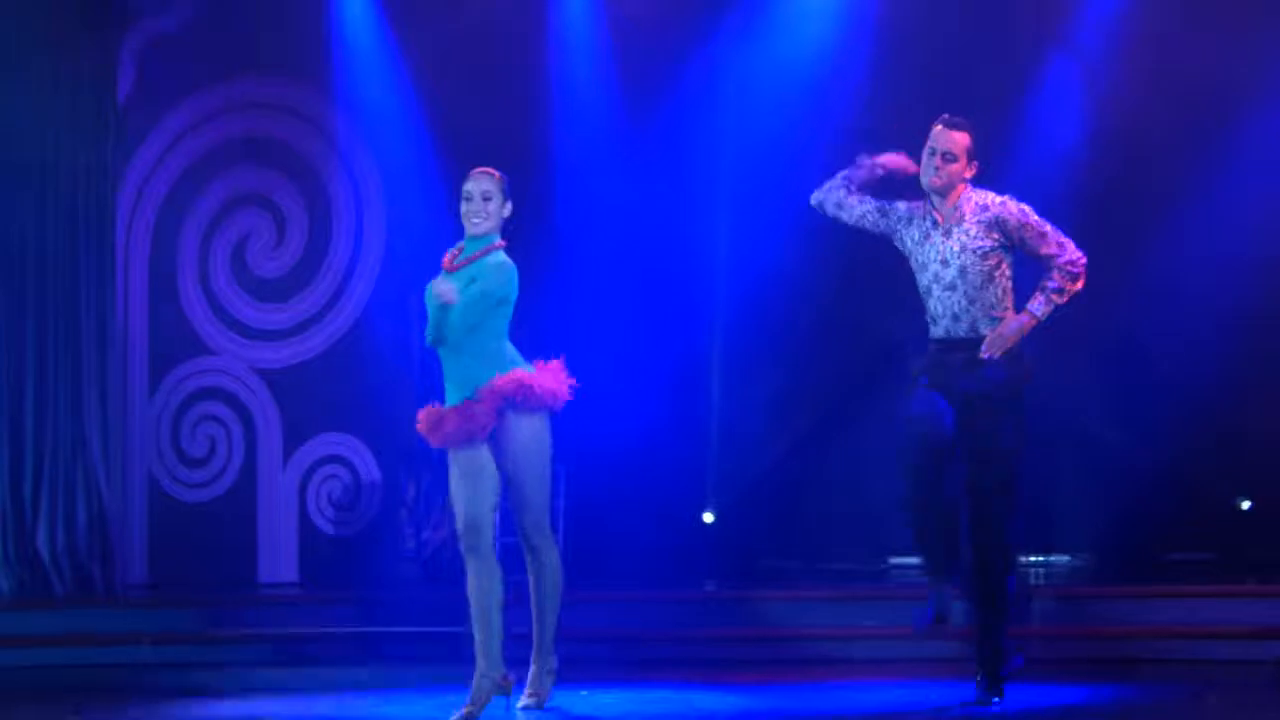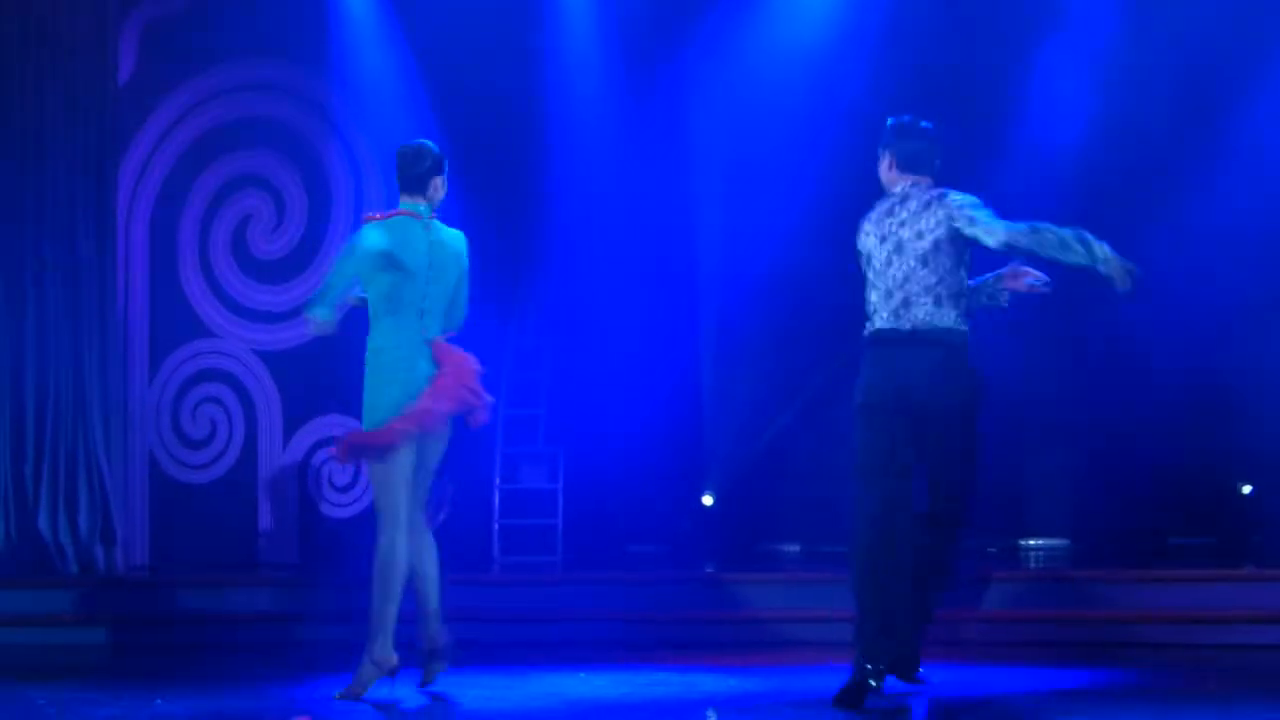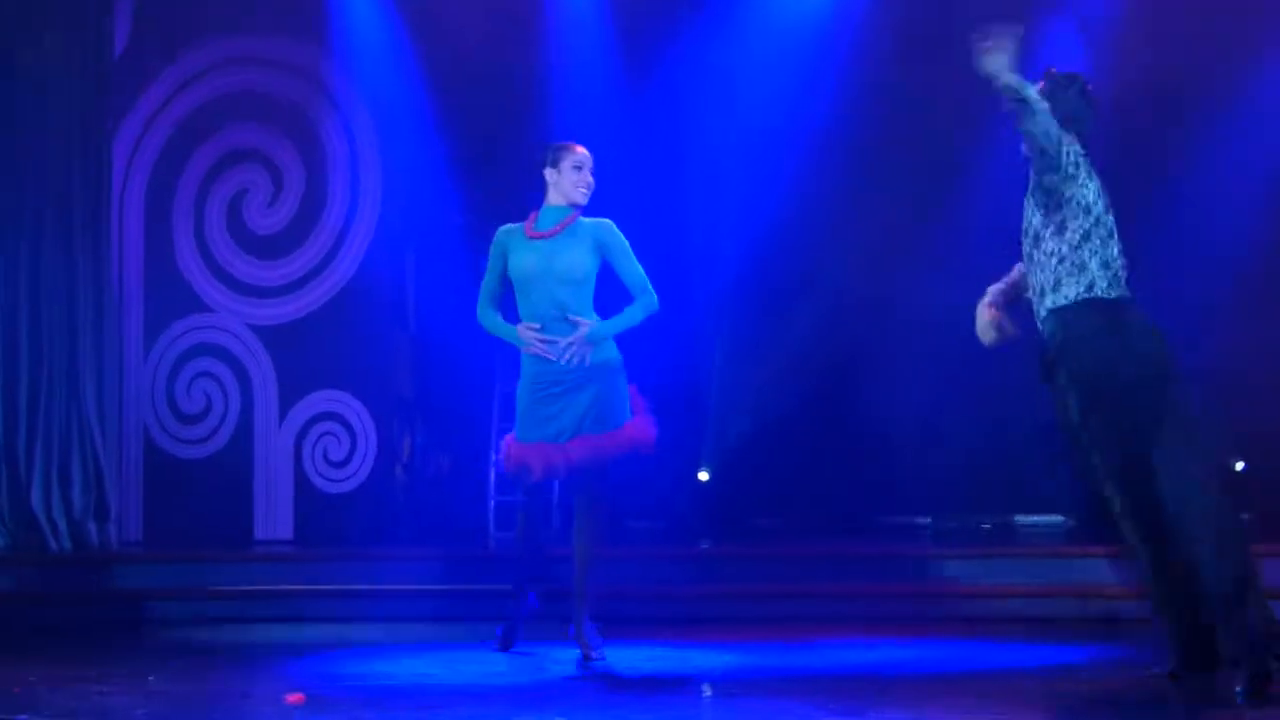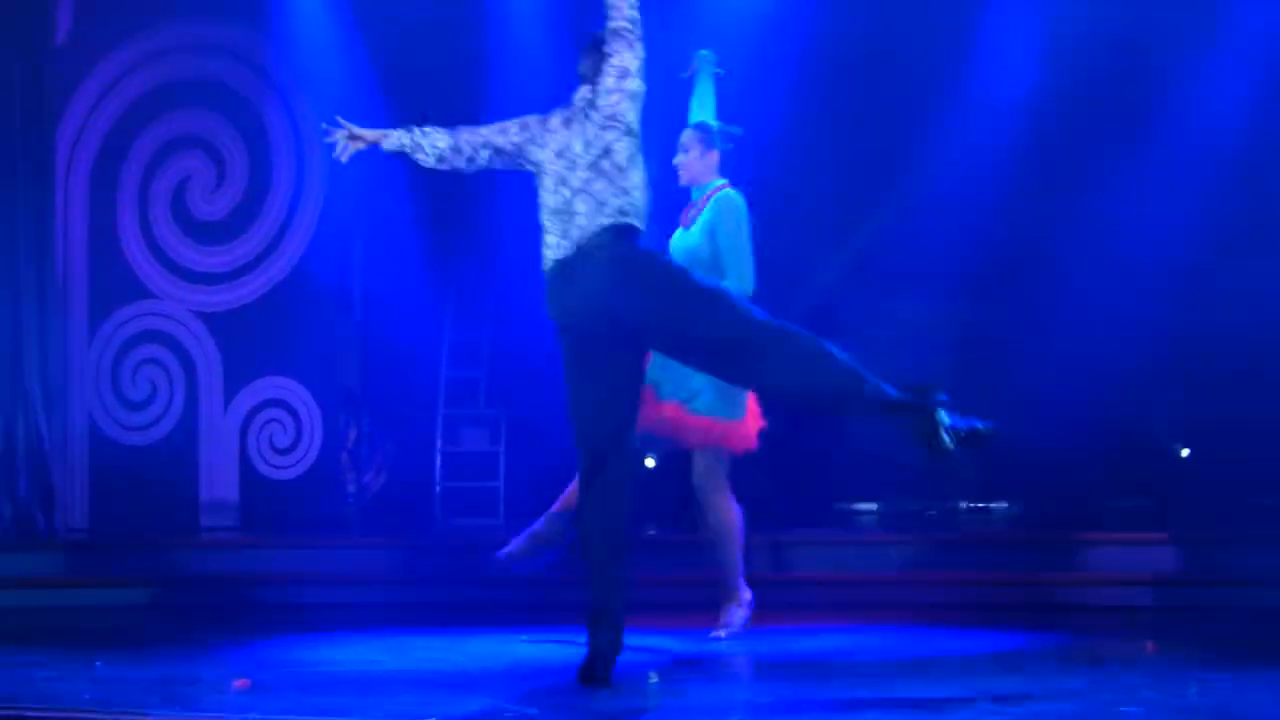
dt=1s
person 1, frame 1
left shoulder: (1000, 212)
right shoulder: (904, 220)
left elbow: (1070, 261)
right elbow: (827, 198)
left wrist: (1028, 317)
right wrist: (877, 165)
left hip: (994, 365)
right hip: (942, 363)
left knee: (992, 500)
right knee: (924, 443)
left ankle: (991, 646)
right ankle: (943, 573)
person 1, frame 2
left shoulder: (875, 225)
right shoulder: (948, 207)
right elbow: (1008, 234)
right wrist: (1099, 253)
left hip: (883, 372)
right hip: (942, 370)
left knee: (881, 519)
right knee: (942, 514)
left ankle: (876, 665)
right ankle: (891, 658)
person 1, frame 3
left shoulder: (1058, 159)
right shoulder: (1060, 184)
left elbow: (1038, 125)
right elbow: (1036, 271)
left wrist: (1010, 81)
right wrist: (993, 297)
left hip: (1096, 348)
right hip: (1119, 344)
left knee: (1140, 506)
right knee: (1186, 493)
left ankle: (1200, 650)
person 1, frame 4
left shoulder: (539, 131)
right shoulder: (613, 109)
left elbow: (453, 144)
left wrist: (379, 137)
left hip: (576, 302)
right hip: (622, 273)
left knee: (604, 474)
right knee: (765, 345)
left ankle: (602, 641)
right ankle: (915, 412)
person 2, frame 1
left shoulder: (498, 268)
right shoulder: (454, 261)
left elbow: (441, 333)
left wrist: (446, 303)
left hip: (513, 403)
right hip: (466, 413)
left knee: (534, 534)
right knee: (474, 537)
left ankle: (542, 662)
right ankle: (488, 672)
person 2, frame 2
left shoulder: (377, 234)
right shoulder: (455, 241)
left elbow: (354, 264)
left wrist: (323, 307)
left hip: (397, 386)
right hip: (436, 385)
left knee: (394, 518)
right knee: (411, 517)
left ankle: (380, 649)
right ankle: (430, 632)
person 2, frame 3
left shoulder: (599, 232)
right shoulder: (508, 237)
left elbow: (647, 301)
right elbow: (484, 310)
left wrist: (598, 332)
right wrist: (515, 333)
left hip: (596, 376)
right hip: (539, 381)
left knee: (587, 496)
right knee: (534, 495)
left ankle: (582, 616)
right ankle: (522, 596)
person 2, frame 4
left shoulder: (728, 203)
right shoulder: (698, 203)
left elbow: (741, 285)
right elbow: (702, 121)
right wrist: (703, 76)
right hip: (676, 352)
left knee: (708, 480)
left ankle: (736, 596)
right ankle: (553, 524)
